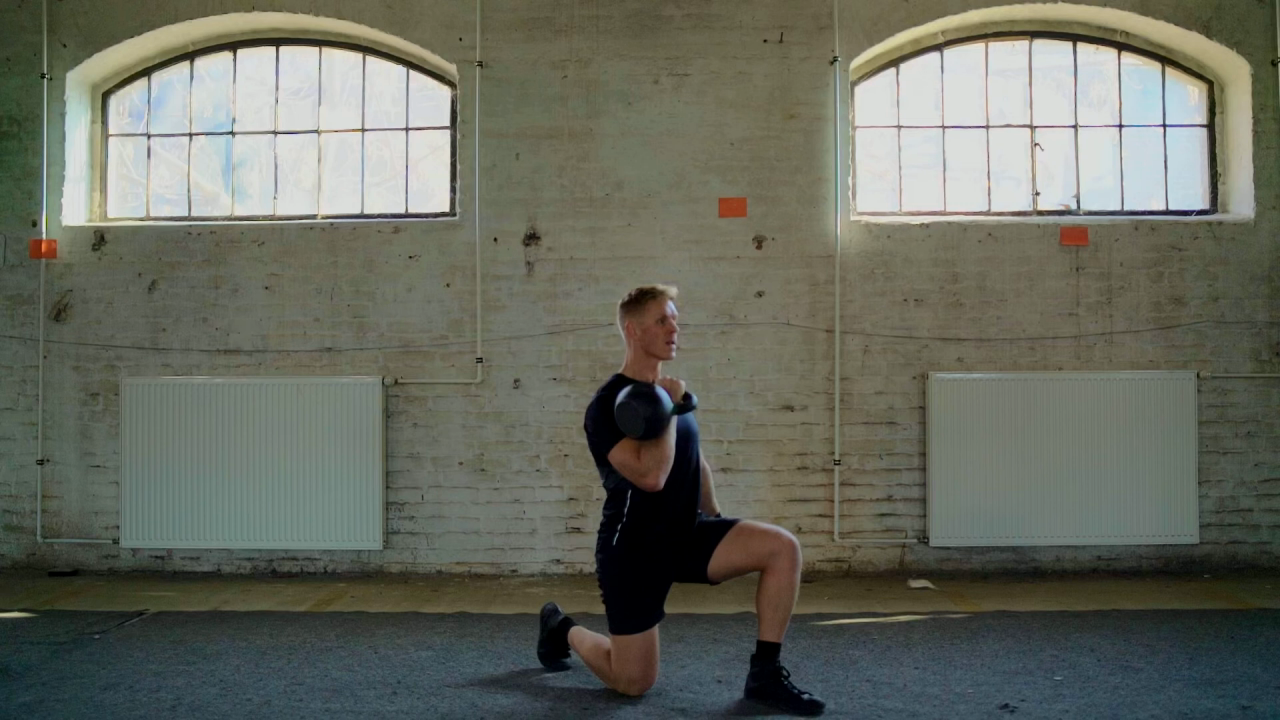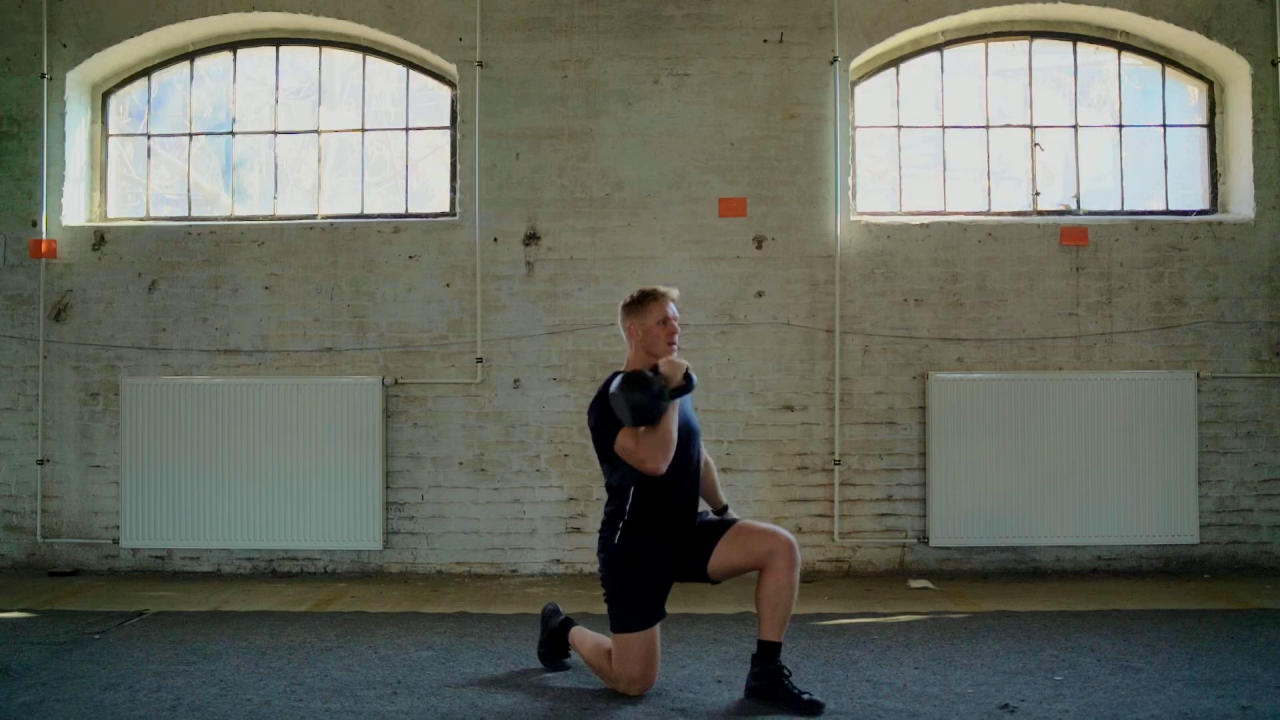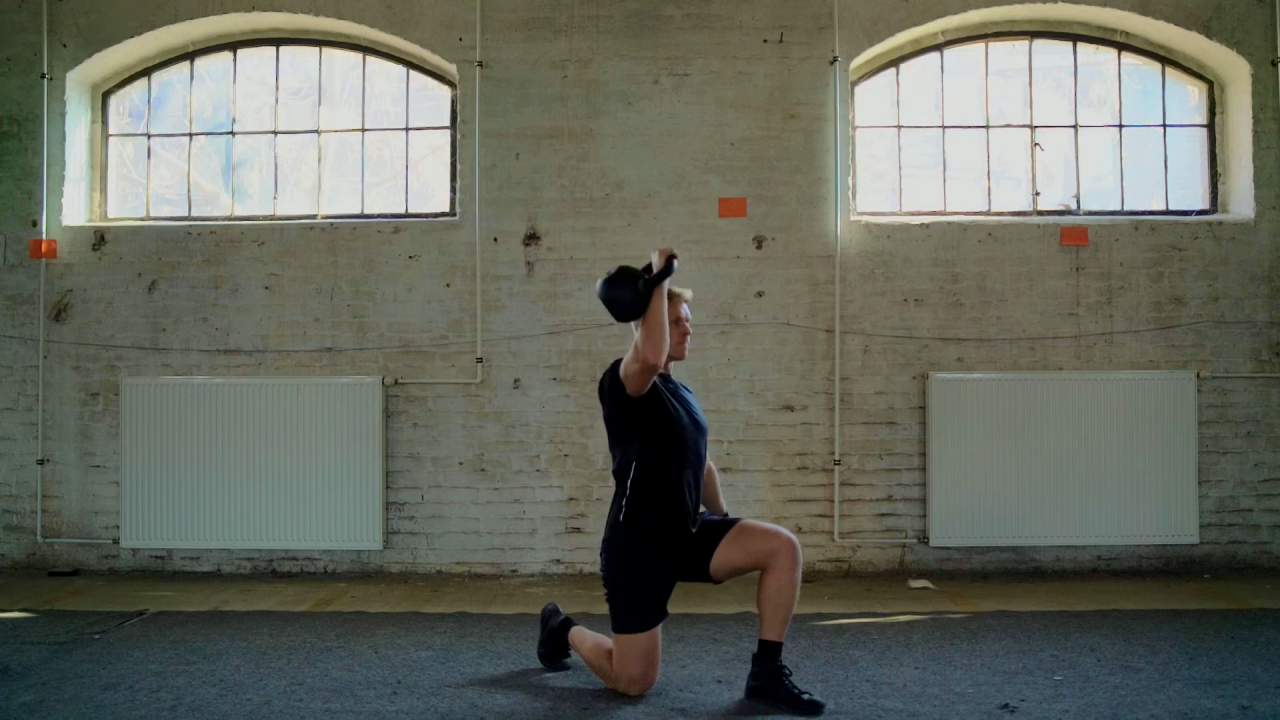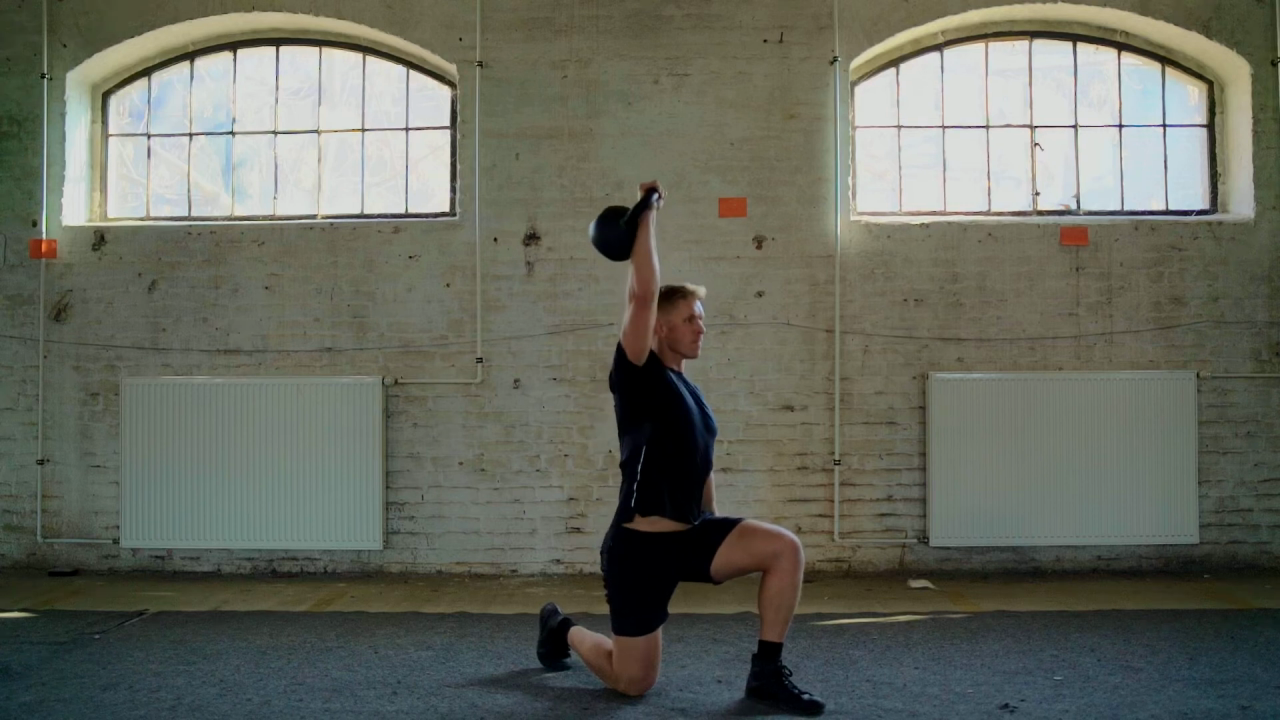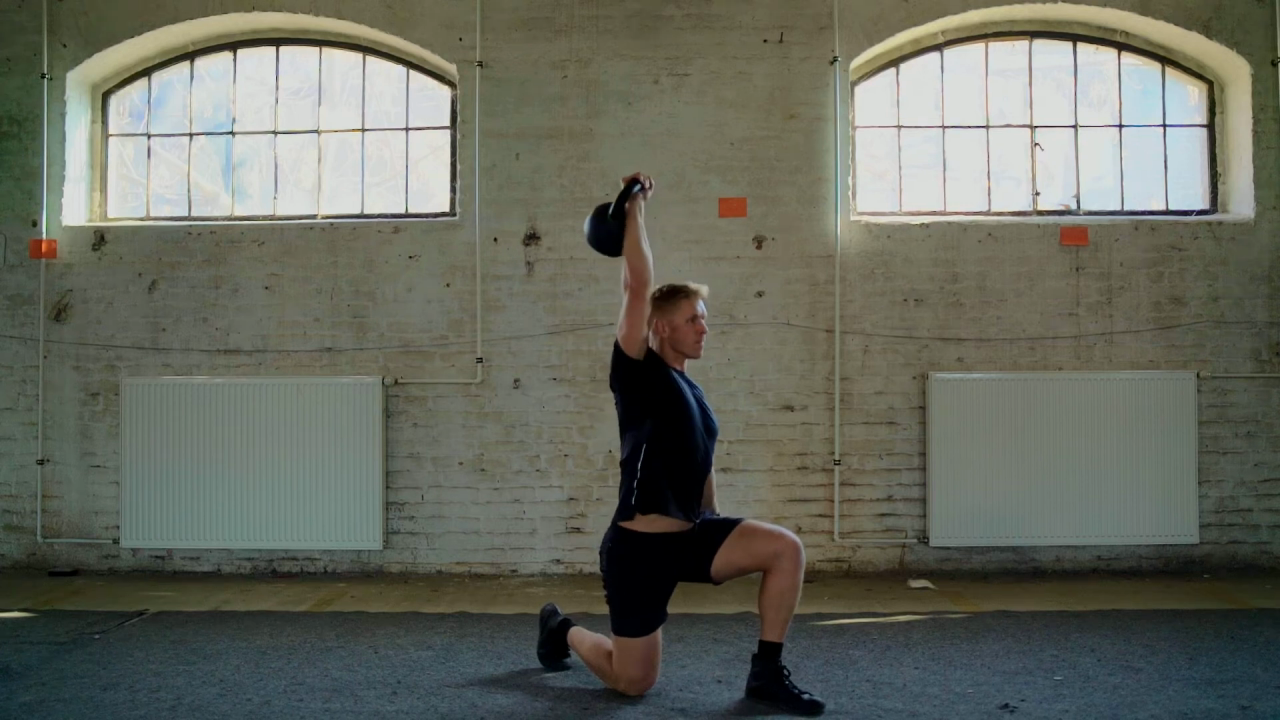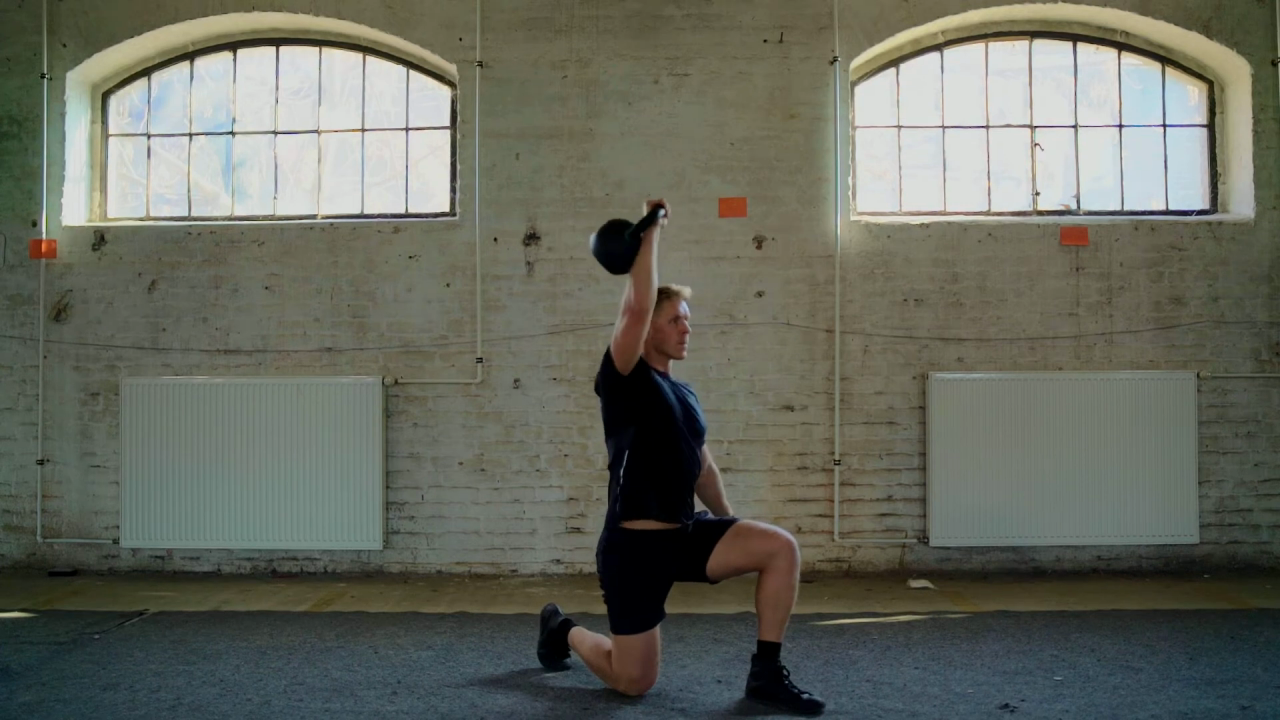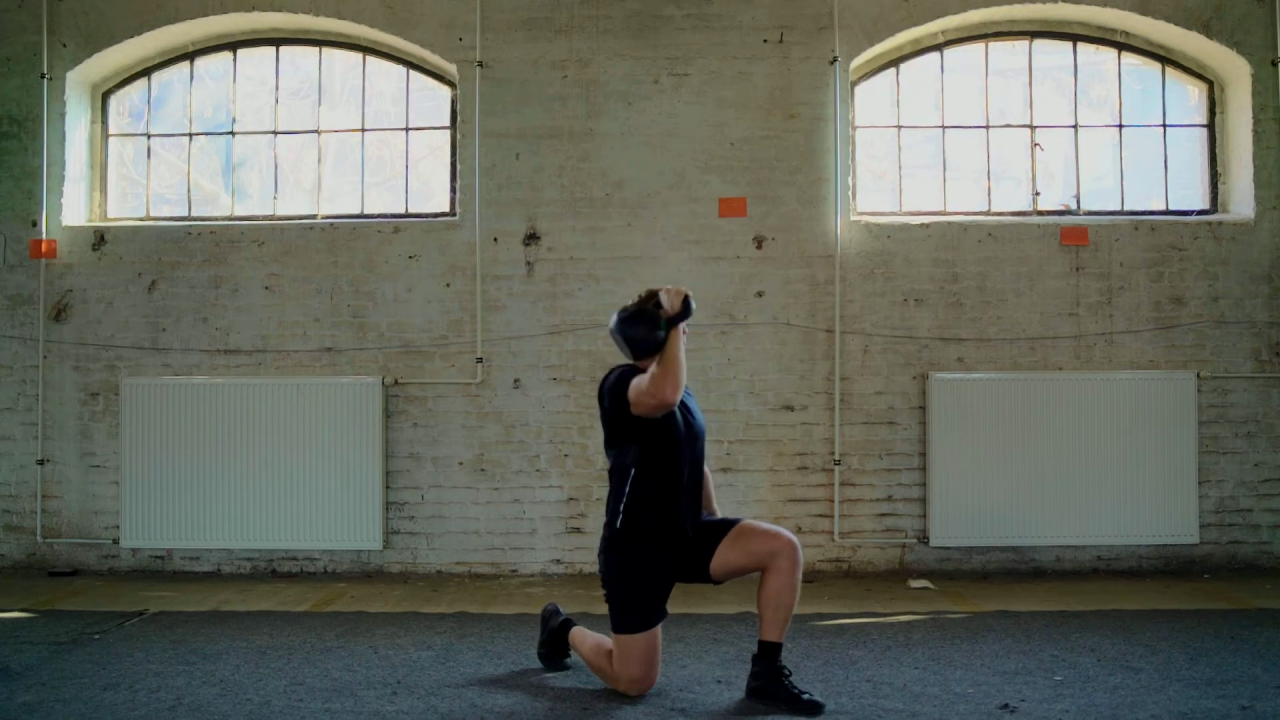
dt=0.4s
person 1, frame 1
left shoulder: (669, 390)
right shoulder: (609, 406)
right elbow: (652, 476)
left wrist: (716, 519)
left hip: (684, 535)
right hip: (633, 550)
left knee: (782, 548)
right knee: (634, 683)
left ankle: (765, 673)
right ankle: (563, 630)
person 1, frame 2
left shoulder: (671, 387)
right shoulder: (613, 400)
right elbow: (655, 461)
left wrist: (723, 511)
right wrist: (671, 391)
left hip: (685, 533)
right hip: (634, 549)
left knee: (779, 547)
right knee: (635, 682)
left ankle: (766, 672)
right ankle: (564, 629)
person 1, frame 3
left shoulder: (682, 393)
right shoulder: (620, 381)
right elbow: (651, 358)
left wrist: (723, 522)
right wrist: (657, 280)
left hip: (688, 535)
right hip: (638, 549)
left knee: (783, 547)
right knee: (634, 682)
left ankle: (766, 673)
right ankle: (563, 630)
person 1, frame 4
left shoulder: (688, 392)
right shoulder: (637, 376)
right elbow: (642, 296)
left wrist: (714, 527)
right wrist: (646, 217)
left hip: (688, 536)
right hip: (640, 548)
left knee: (785, 549)
left ankle: (767, 672)
right ankle: (562, 630)
person 1, frame 5
left shoulder: (689, 391)
right shoulder: (639, 373)
right elbow: (637, 288)
left wrist: (714, 530)
right wrist: (634, 209)
left hip: (688, 537)
right hip: (639, 548)
left knee: (785, 549)
left ankle: (767, 672)
right ankle: (562, 629)
person 1, frame 6
left shoulder: (683, 394)
right shoulder: (623, 379)
left elbow: (702, 467)
right elbow: (637, 308)
left wrist: (729, 526)
right wrist: (650, 231)
left hip: (684, 533)
right hip: (635, 547)
left knee: (780, 547)
left ankle: (766, 672)
right ankle: (562, 629)
person 1, frame 7
left shoulder: (683, 397)
right shoulder: (620, 384)
right elbow: (665, 394)
left wrist: (717, 528)
right wrist: (669, 319)
left hip: (685, 535)
right hip: (636, 548)
left knee: (783, 547)
right knee: (634, 682)
left ankle: (766, 674)
right ankle: (563, 631)
